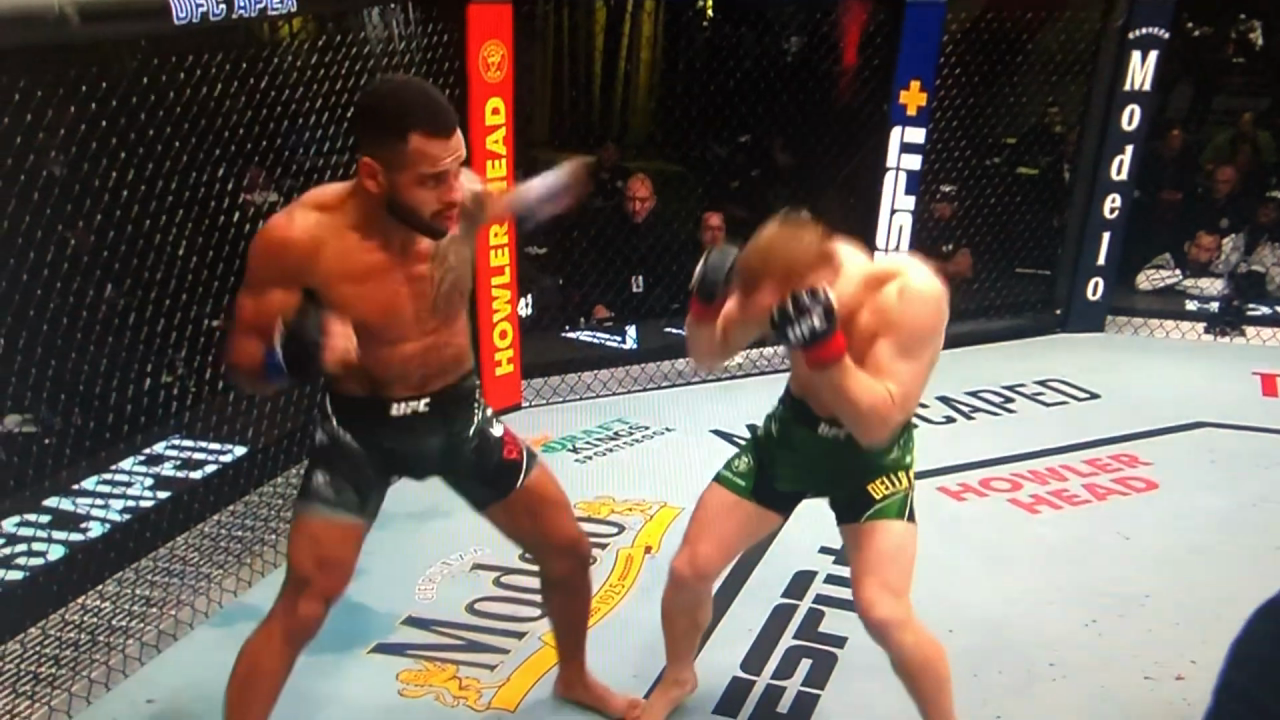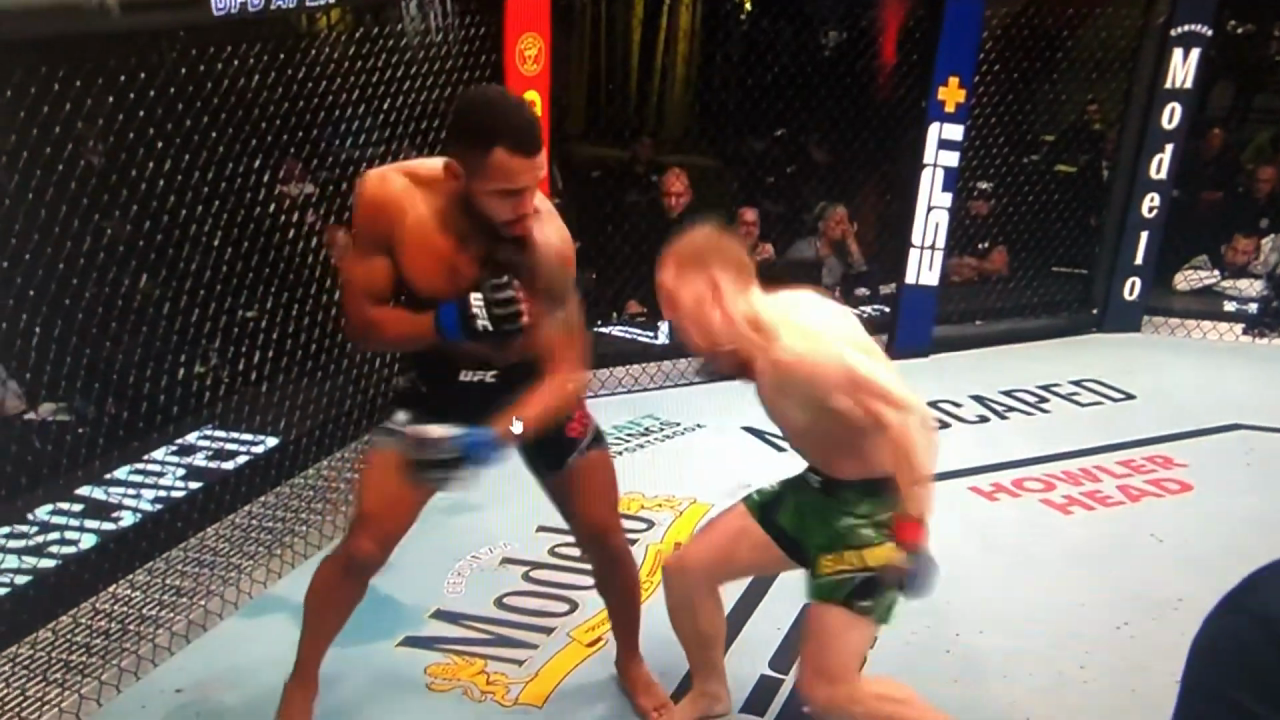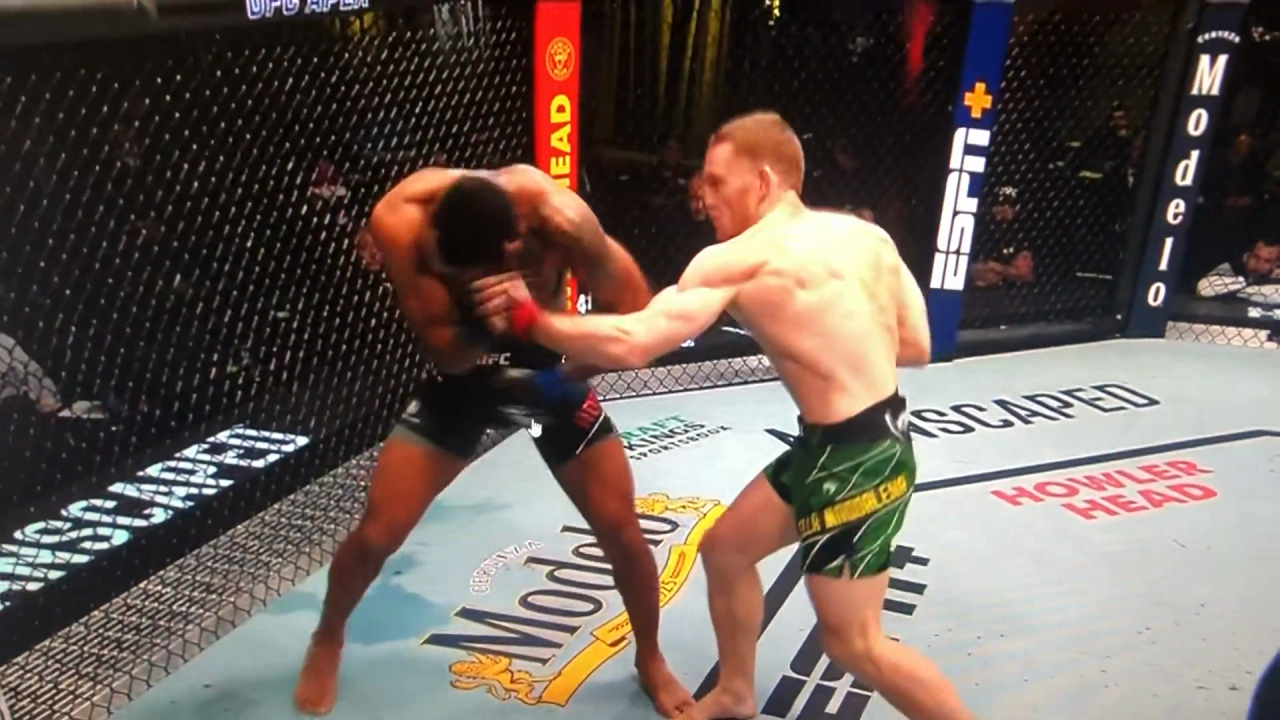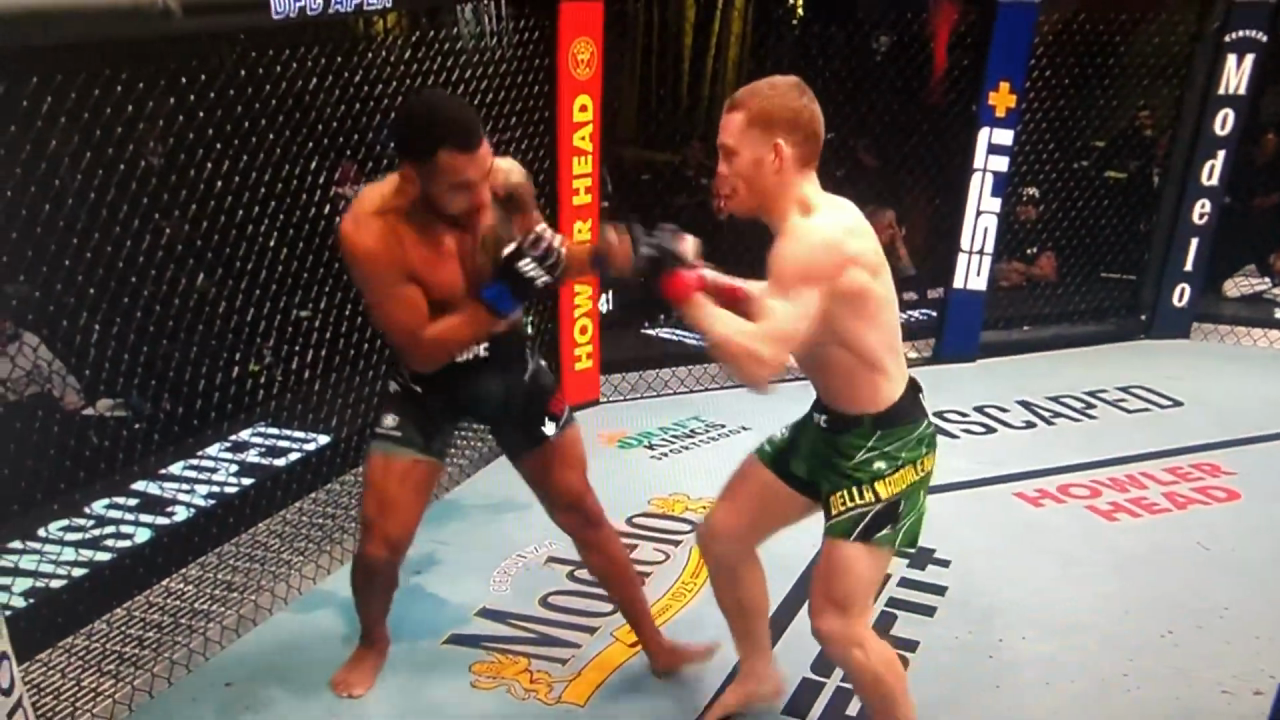
dt=0.4s
person 1, frame 1
left shoulder: (456, 199)
right shoulder: (299, 238)
right elbow: (240, 357)
left wrist: (545, 189)
right wrist: (289, 356)
left hip: (456, 412)
right hip: (360, 427)
left knee: (567, 551)
right knee: (303, 611)
person 1, frame 2
left shoulder: (545, 242)
right shoulder: (386, 196)
left elbow: (569, 372)
right elbow: (363, 321)
left wrist: (491, 435)
right wrist: (460, 323)
left hip: (532, 387)
right hip: (440, 384)
left knee: (604, 536)
right knee: (363, 551)
left ankle: (630, 661)
person 1, frame 3
left shoulder: (556, 218)
right shoulder: (398, 220)
left elbow: (635, 303)
right elbow: (445, 350)
left wrist: (561, 373)
right wrist: (479, 333)
left hip: (547, 375)
right hip: (459, 376)
left knee: (622, 532)
right knee: (375, 535)
left ankle: (651, 661)
right ankle: (327, 642)
person 1, frame 4
left shoulder: (507, 183)
right shoulder: (369, 231)
left elbow: (543, 254)
right elbow: (422, 350)
left wrist: (599, 255)
right wrist: (503, 293)
left hip: (511, 364)
right hip: (427, 383)
left knee: (581, 513)
right knee: (381, 544)
left ankle: (654, 642)
right ankle: (372, 642)
person 2, frame 1
left shoulder: (910, 293)
right shoulder: (774, 281)
left elbow: (878, 423)
right elbow: (708, 358)
left wrist: (825, 343)
right wrist: (705, 308)
left hip: (872, 450)
right hip: (794, 427)
left knee: (883, 611)
right knee: (690, 569)
person 2, frame 2
left shoulder: (790, 341)
right shoulder: (782, 312)
left elbow: (909, 419)
left wrist: (910, 532)
right wrist: (749, 367)
left hip: (870, 511)
right hip: (826, 489)
right knee: (685, 571)
person 2, frame 3
left shoulder: (740, 258)
right shoulder: (865, 234)
left elbow: (632, 341)
right elbow: (914, 347)
left wrist: (528, 319)
left hip: (858, 459)
right hip: (846, 442)
left knee: (853, 643)
right knee: (725, 549)
person 2, frame 4
left shoulder: (814, 234)
right shoulder: (809, 218)
left elbow: (758, 364)
left wrist: (682, 289)
right wrist: (709, 279)
left hip: (884, 444)
right hip: (825, 424)
left knee: (838, 625)
right knee: (723, 535)
